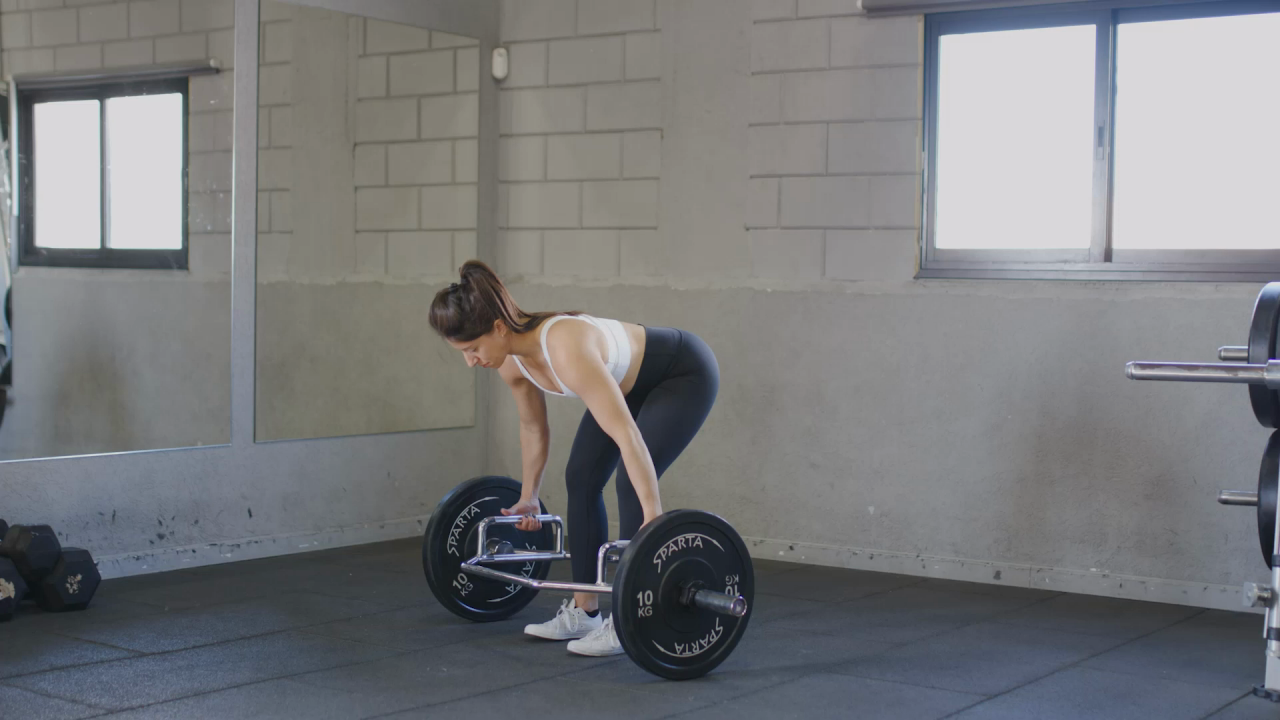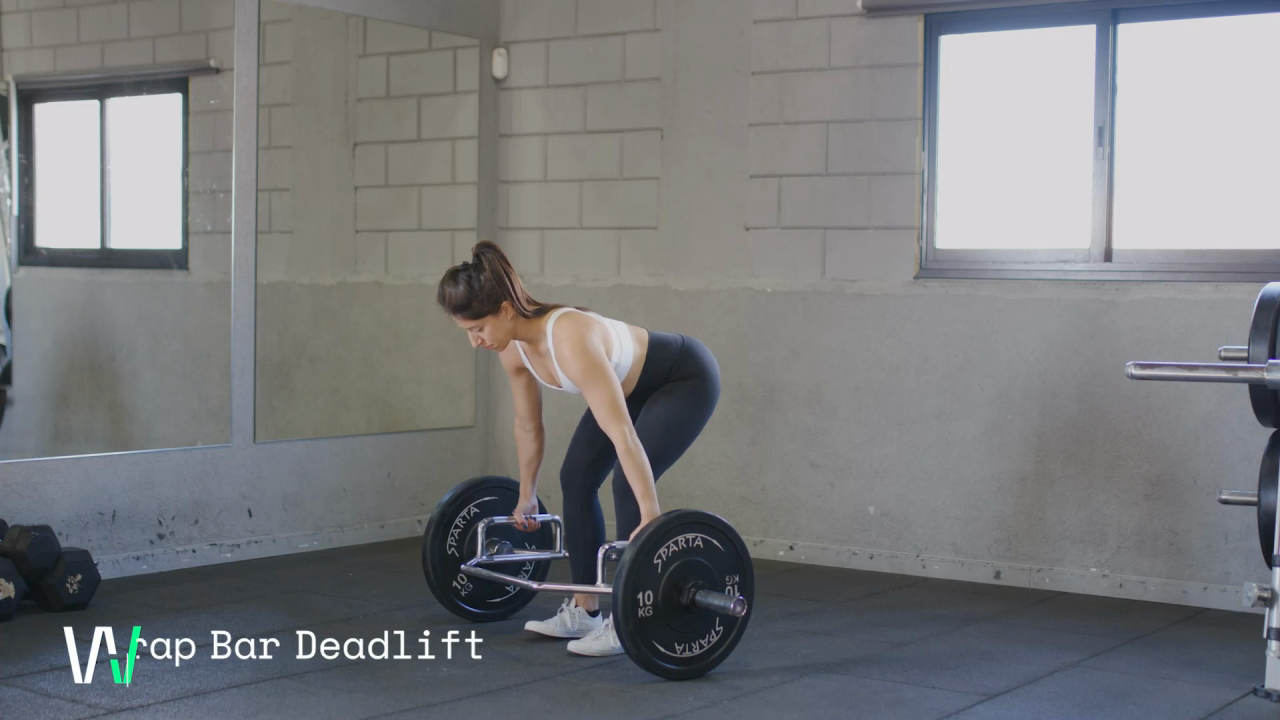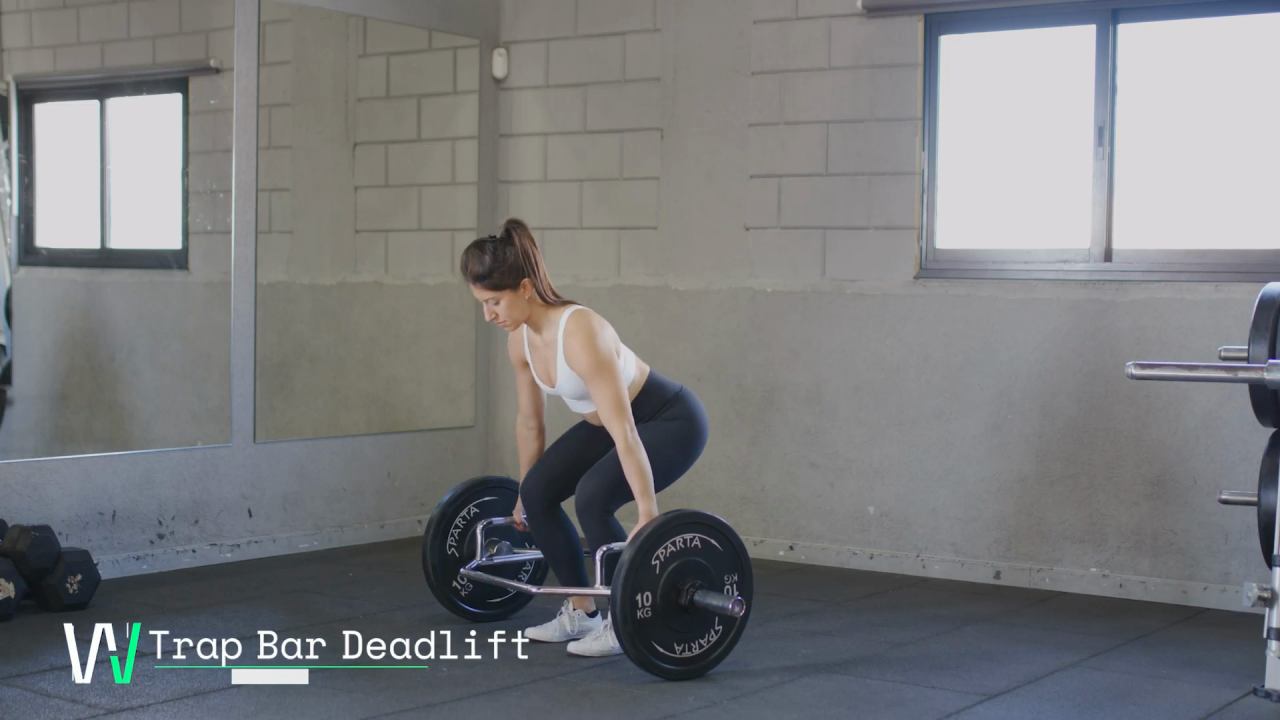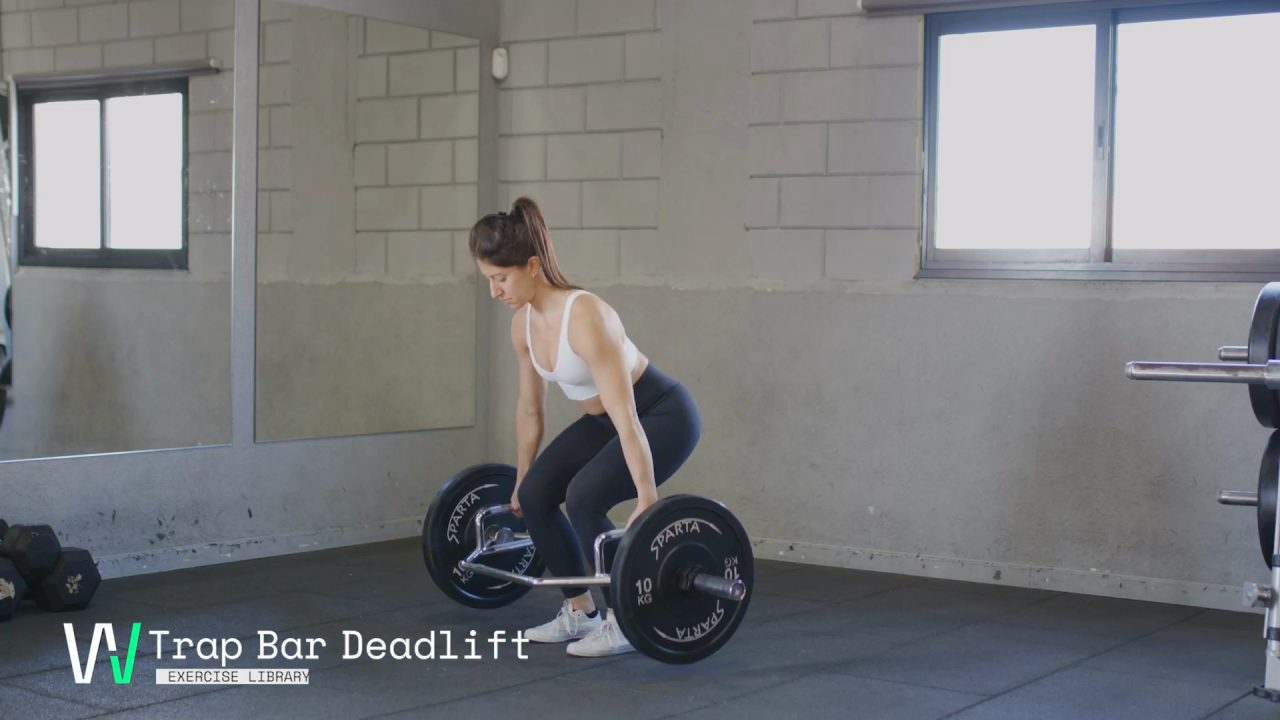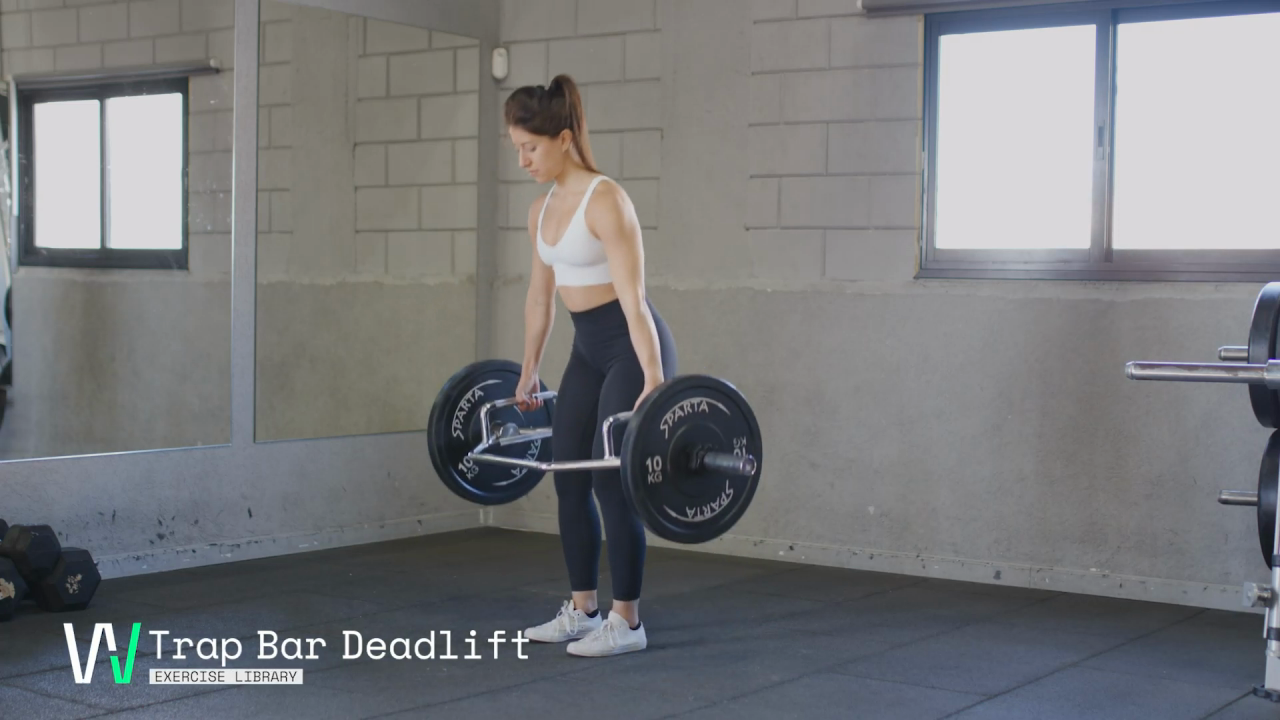
dt=0.5s
person 1, frame 1
left shoulder: (566, 349)
right shoulder: (512, 358)
left elbow: (627, 436)
right elbow: (534, 428)
left wrist: (653, 519)
right wrist: (529, 496)
left hip: (685, 374)
right hip: (631, 380)
left knee: (631, 483)
right knee: (581, 478)
right ankle: (583, 611)
person 1, frame 2
left shoulder: (570, 340)
right shoulder: (513, 348)
left elbow: (621, 434)
right elbow: (528, 425)
left wrist: (651, 517)
right wrist: (526, 496)
left hip: (686, 378)
right hip: (632, 383)
left knee: (628, 484)
right knee: (576, 477)
right ankle: (583, 610)
person 1, frame 3
left shoulder: (581, 334)
right shoulder: (521, 339)
left elbow: (625, 434)
right elbow: (529, 422)
left wrist: (648, 516)
right wrist: (522, 495)
left hip: (671, 421)
right hip: (607, 424)
left knee: (592, 498)
right knee: (536, 493)
right ankle: (581, 611)
person 1, frame 4
left shoulder: (586, 317)
right shoulder: (523, 323)
left elbow: (626, 418)
right elbow: (529, 408)
left wrist: (646, 502)
right wrist: (520, 479)
left hip: (663, 415)
right hip: (604, 418)
left knee: (585, 498)
right knee: (535, 495)
left ankle: (625, 621)
right ankle: (580, 611)
person 1, frame 5
left shoulder: (606, 200)
right shoulder: (543, 208)
left elbow: (634, 300)
right elbow: (539, 296)
left wrist: (654, 385)
right wrist: (528, 373)
left hip: (630, 348)
right hip: (588, 350)
left knee: (613, 484)
right knee: (569, 481)
left ankle: (626, 623)
right ankle: (581, 611)
